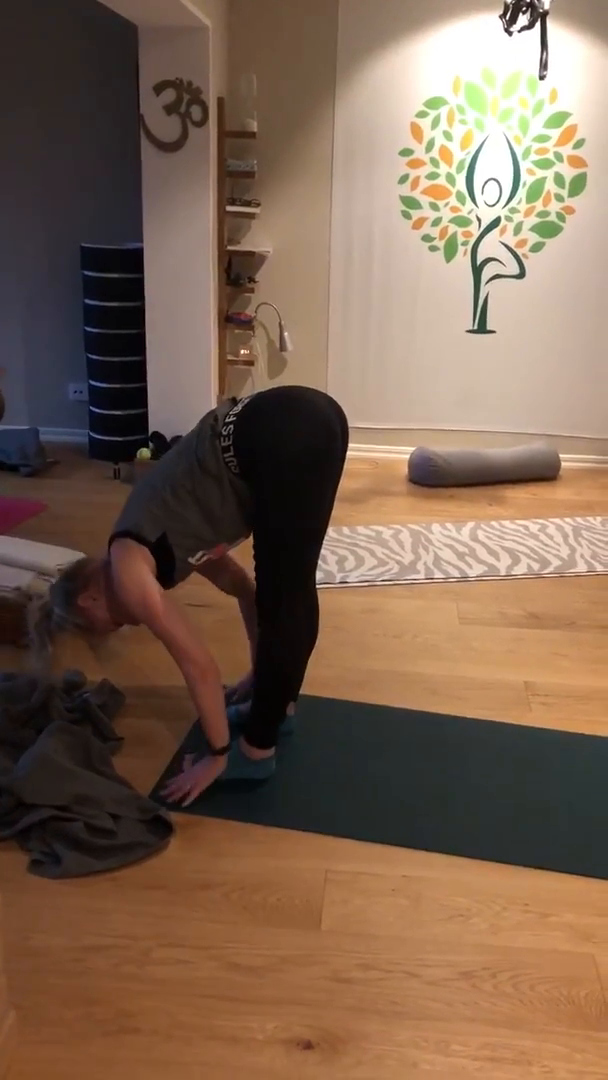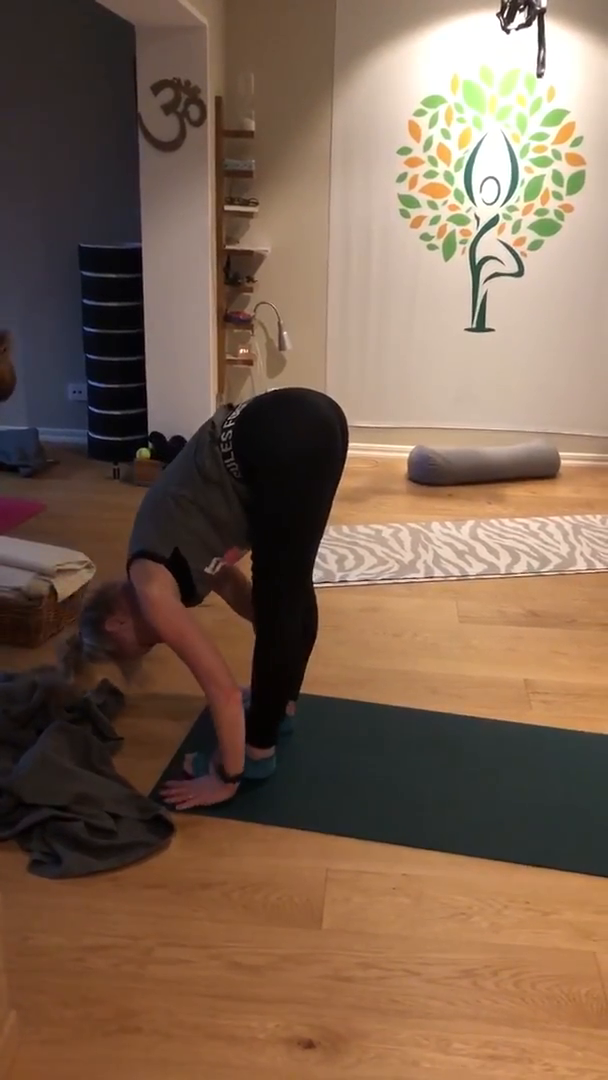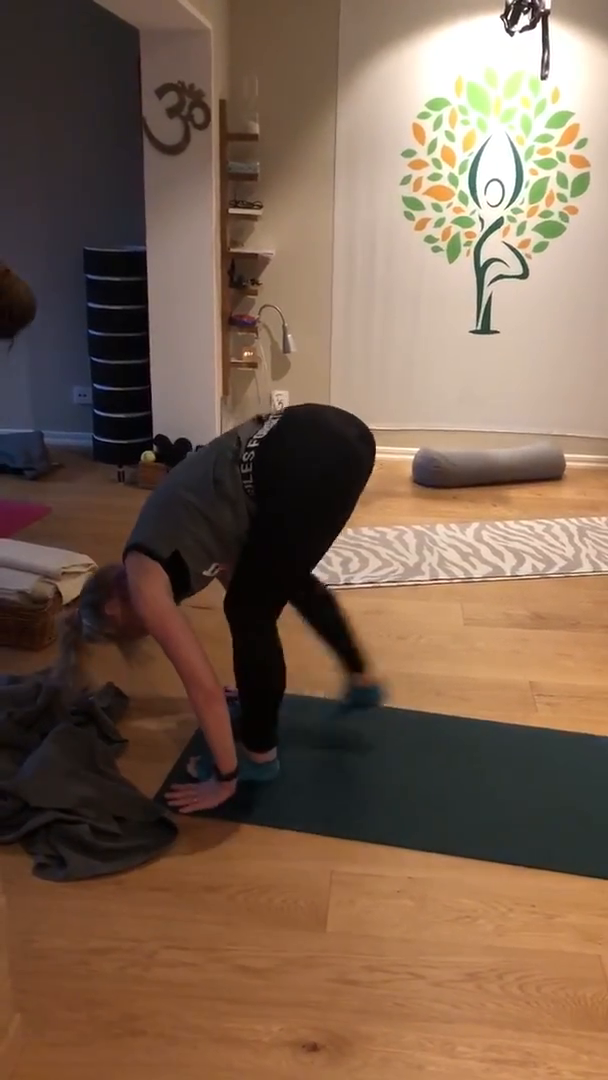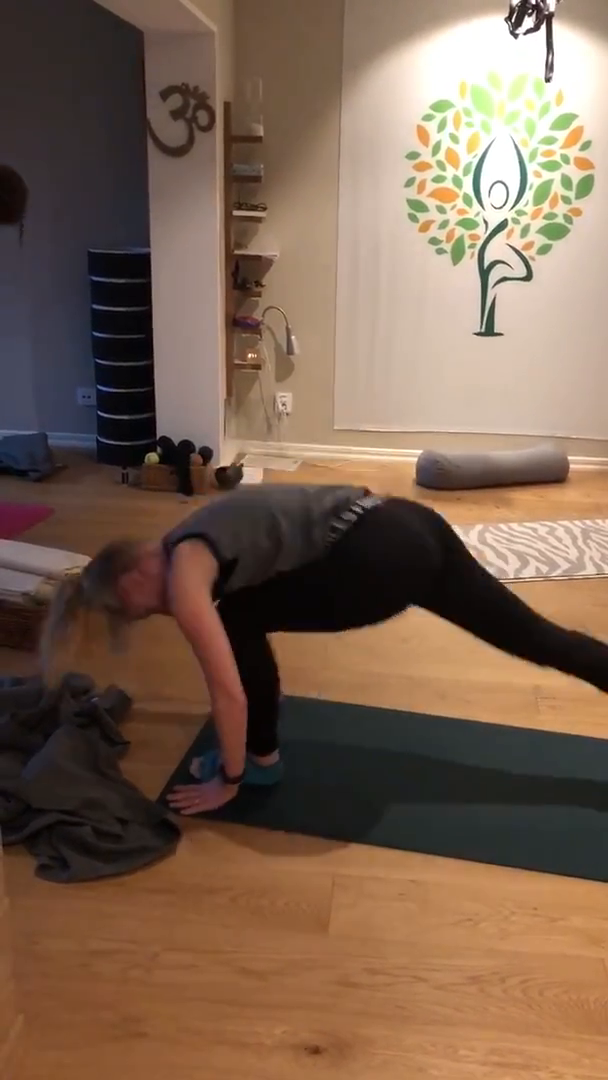
dt=0.5s
person 1, frame 1
left shoulder: (127, 570)
right shoulder: (163, 547)
left elbow: (200, 667)
right elbow: (244, 587)
left wrist: (217, 755)
right wrist: (262, 674)
left hip: (283, 438)
right hip: (311, 415)
left knee: (281, 603)
right knee: (291, 589)
left ankle: (257, 750)
right ankle: (279, 704)
person 1, frame 2
left shoulder: (149, 591)
right shoulder: (177, 564)
left elbow: (223, 687)
right elbow: (252, 605)
left wrist: (227, 778)
left hip: (282, 439)
right hip: (311, 416)
left knee: (278, 603)
right knee: (289, 590)
left ankle: (259, 752)
right ankle: (281, 705)
person 1, frame 3
left shoulder: (141, 586)
right shoulder: (158, 564)
left elbow: (206, 687)
left wrist: (226, 779)
left hip: (294, 463)
left knee: (251, 612)
right knee: (287, 582)
left ankle: (260, 755)
right ankle: (360, 679)
person 1, frame 4
left shoulder: (180, 577)
right shoulder: (191, 553)
left elbow: (228, 689)
left wrist: (226, 779)
right wrist: (236, 728)
left hip: (379, 553)
right hip: (408, 526)
left knee: (241, 622)
right knee: (528, 633)
left ankle: (262, 759)
